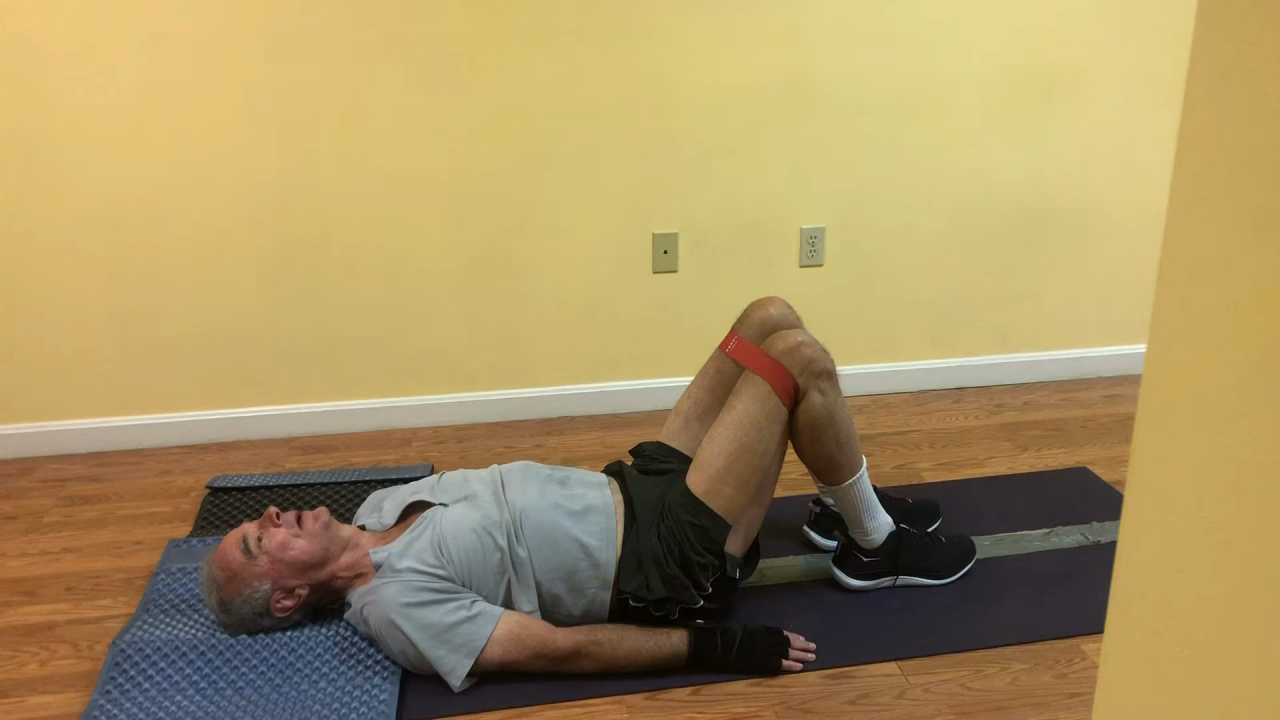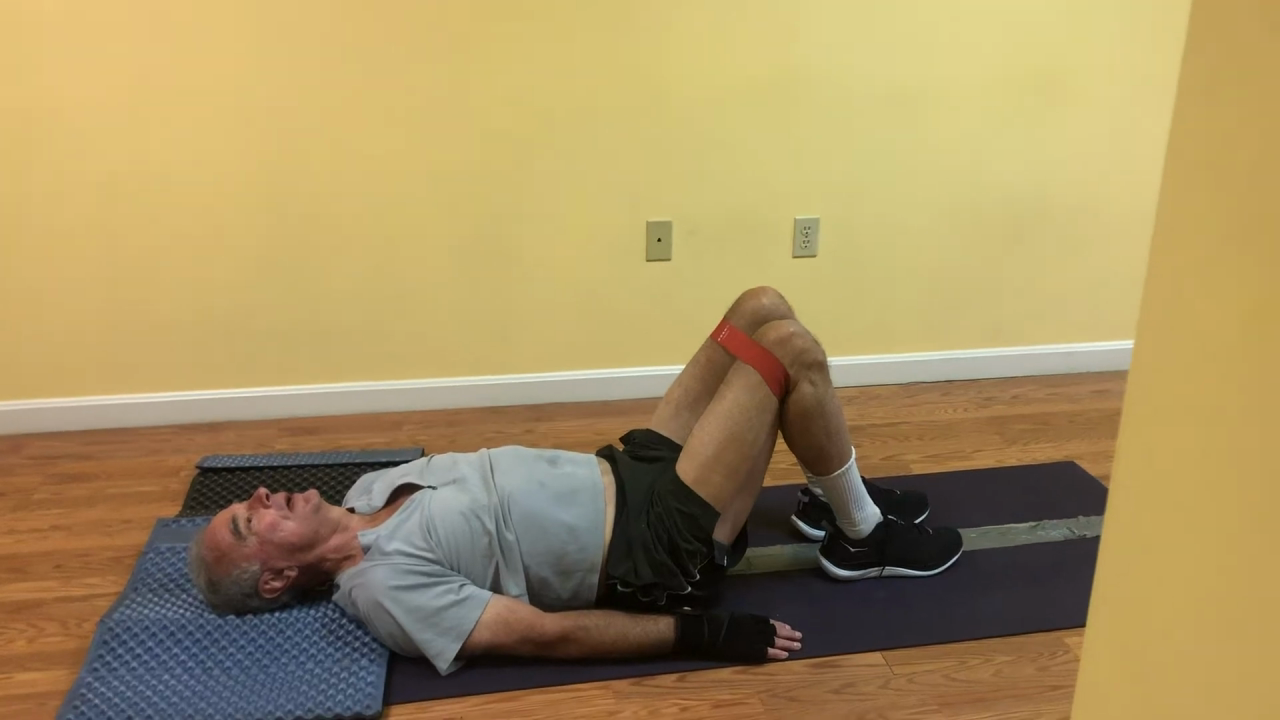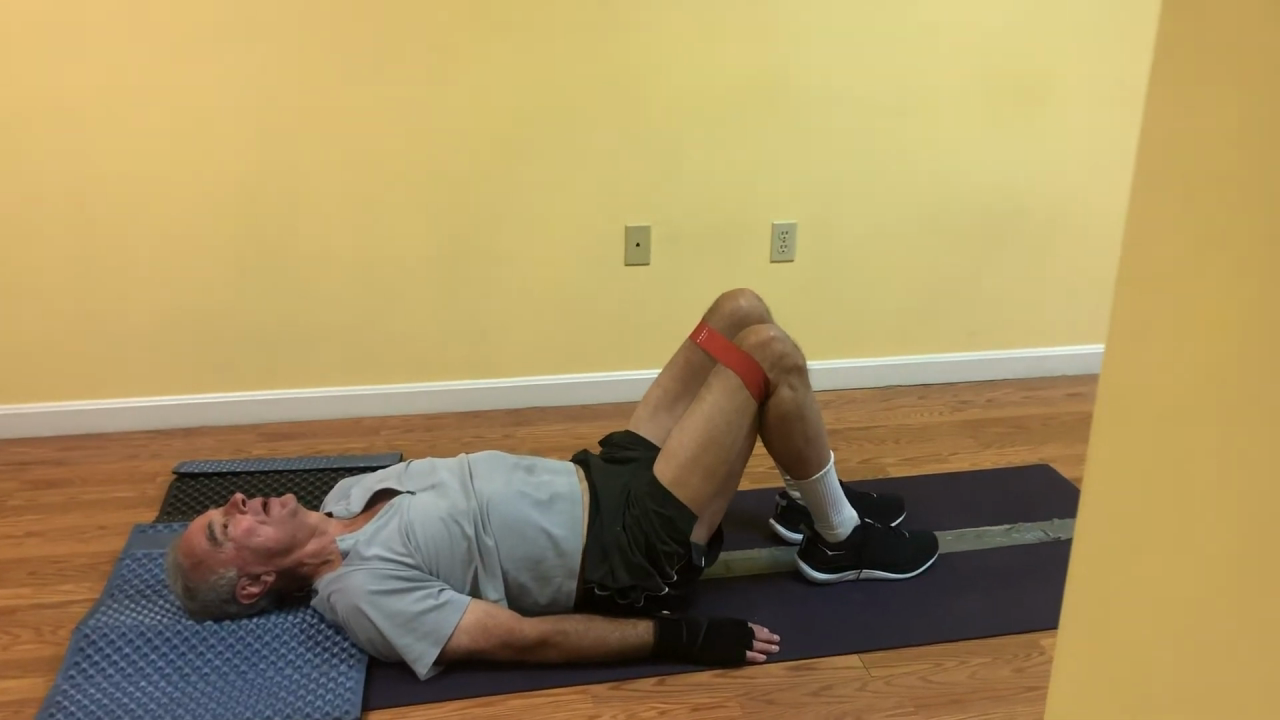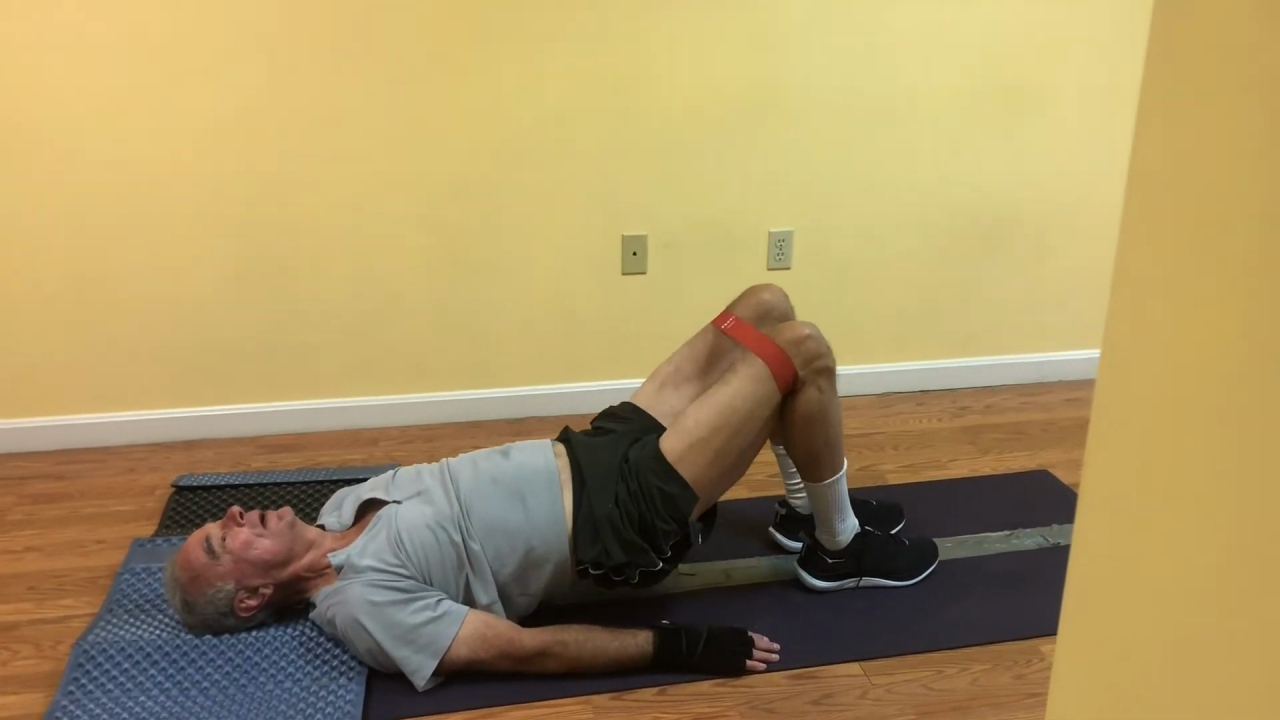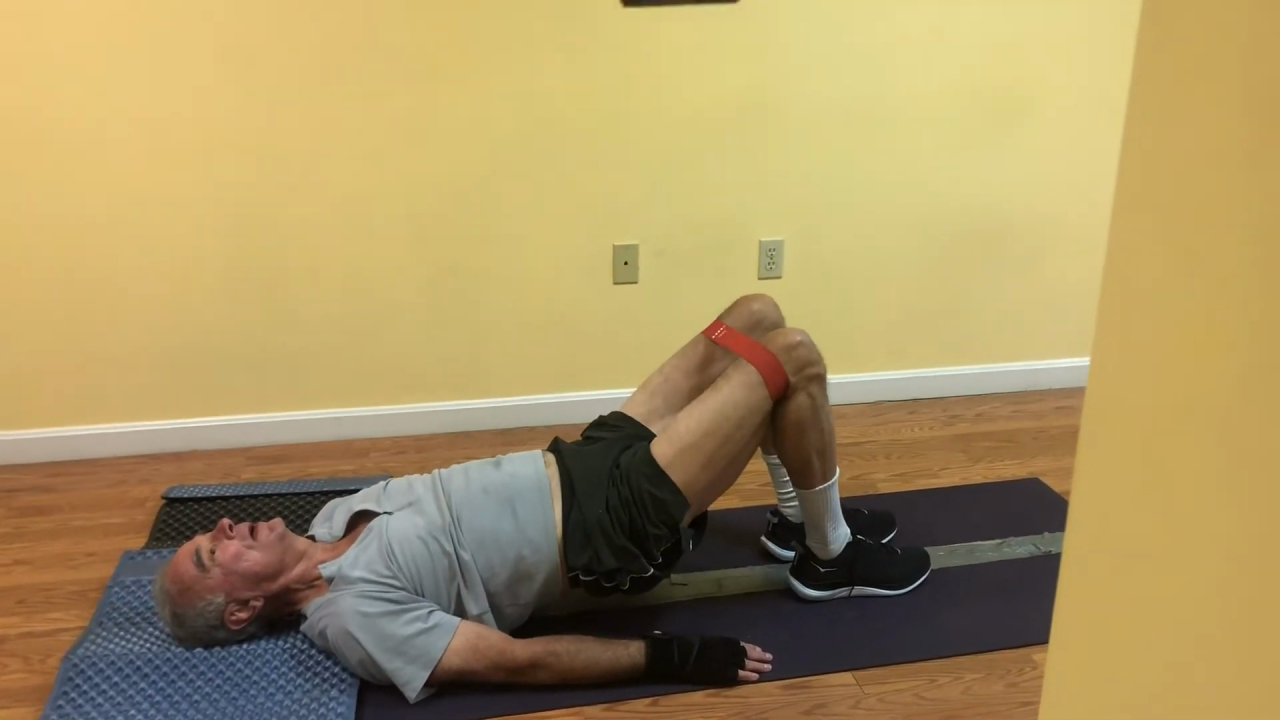
dt=1s
person 1, frame 1
left shoulder: (381, 509)
right shoulder: (395, 605)
right elbow: (561, 648)
right wrist: (718, 645)
left hip: (635, 487)
right hip: (668, 561)
left knee: (770, 317)
right knee: (800, 356)
left ankle: (848, 508)
right ankle: (876, 547)
person 1, frame 2
left shoulder: (369, 494)
right shoulder: (384, 586)
right elbow: (546, 633)
right wrist: (705, 635)
left hip: (628, 471)
right hip: (660, 546)
left knee: (762, 307)
right knee: (791, 349)
left ankle: (835, 499)
right ankle: (863, 537)
person 1, frame 3
left shoulder: (347, 499)
right shoulder: (361, 592)
right elbow: (525, 639)
right wrist: (683, 639)
left hip: (603, 476)
right hip: (636, 547)
left knee: (741, 309)
right knee: (771, 353)
left ankle: (810, 501)
right ankle: (840, 540)
person 1, frame 4
left shoulder: (343, 510)
right shoulder: (359, 605)
right elbow: (523, 650)
right wrist: (679, 646)
left hip: (599, 451)
right hip: (625, 518)
left knee: (767, 305)
right knee: (802, 349)
left ankle: (808, 509)
right ankle: (841, 548)
person 1, frame 5
left shoulder: (335, 521)
right shoulder: (351, 617)
right elbow: (516, 660)
right wrist: (671, 656)
left hip: (586, 461)
right hip: (616, 529)
left knee: (757, 317)
right knee: (793, 355)
left ankle: (798, 516)
right ankle: (833, 557)
